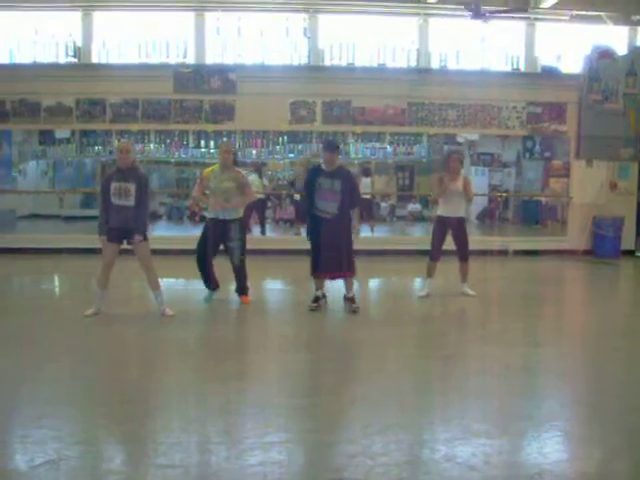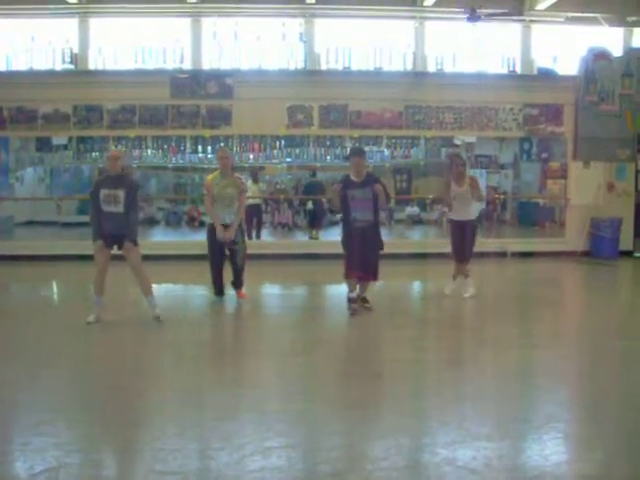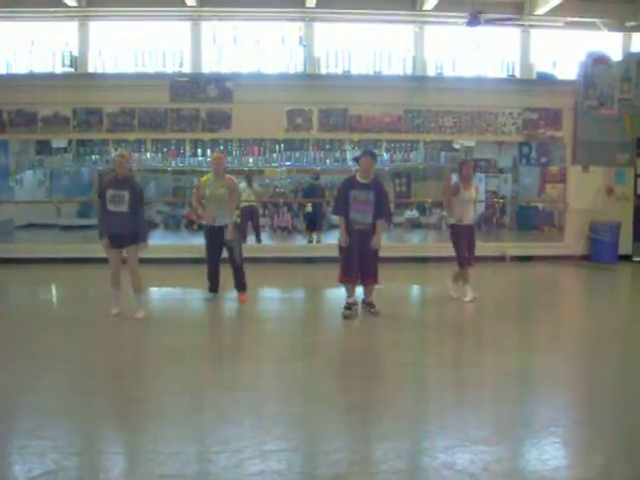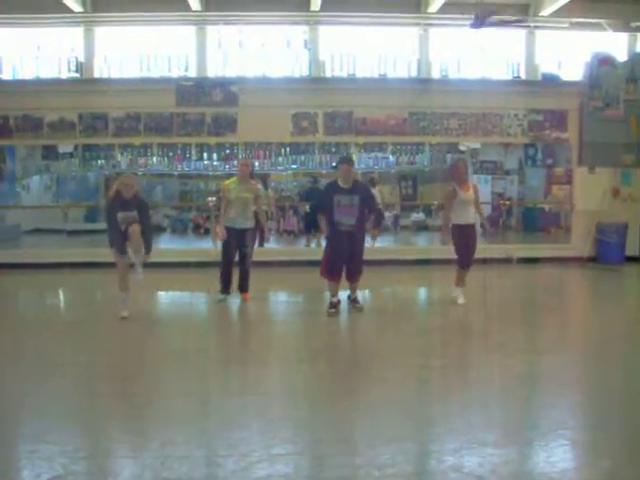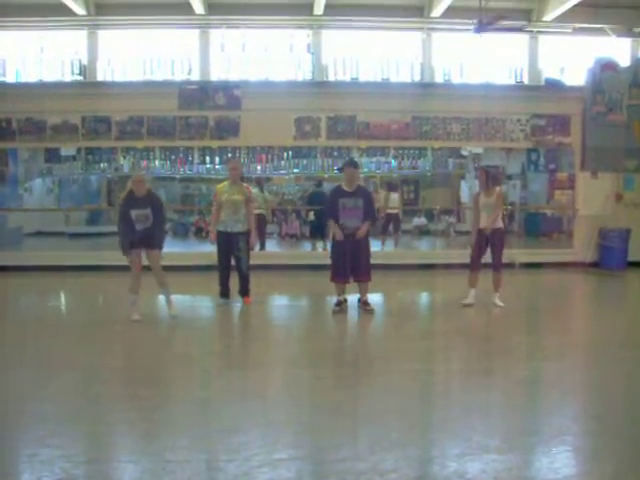
dt=1s
person 1, frame 1
left shoulder: (346, 175)
right shoulder: (314, 172)
left elbow: (354, 201)
left wrist: (355, 221)
left hip: (341, 224)
right hip: (318, 223)
left knee: (345, 258)
right knee: (318, 259)
left ankle: (349, 295)
right ankle: (319, 294)
person 1, frame 2
left shoulder: (374, 181)
right shoulder: (344, 183)
left elbow: (383, 205)
right elbow: (338, 207)
left wrist: (380, 194)
right wrist: (336, 195)
left hip: (371, 230)
right hip: (351, 230)
left knee: (369, 263)
right knee: (352, 262)
left ankle: (362, 295)
right ankle: (352, 296)
person 1, frame 3
left shoulder: (378, 187)
right shoulder: (347, 184)
left elbow: (383, 215)
right elbow: (340, 211)
left wrist: (377, 236)
right wrist: (343, 232)
left hip: (370, 234)
right hip: (350, 233)
left knee: (370, 269)
right knee: (348, 268)
left ankle: (368, 301)
right ankle: (351, 303)
person 1, frame 4
left shoulder: (362, 188)
right shoulder: (330, 188)
left elbow: (372, 208)
right elbow: (322, 210)
left wrist: (364, 223)
right wrist: (324, 226)
left hip: (356, 235)
right hip: (336, 234)
left knee: (355, 268)
right knee: (332, 267)
left ankle: (353, 297)
right ankle: (334, 300)
person 1, frame 5
left shoulder: (364, 193)
right shoulder: (335, 193)
left elbow: (371, 215)
right elbow: (329, 216)
left wrist: (365, 227)
right wrist: (335, 228)
left hip: (360, 237)
right hip: (341, 237)
left knee: (362, 269)
right knee: (339, 269)
left ankle: (364, 300)
right ankle: (341, 299)
person 2, frame 1
left shoulder: (141, 177)
right shoulder: (109, 178)
left elbow: (144, 206)
right elbow: (104, 206)
left wrist: (141, 230)
right wrist: (102, 230)
left hip: (134, 228)
right hip: (114, 228)
left knee: (148, 265)
right knee: (106, 265)
left ankle: (162, 306)
right ankle: (97, 306)
person 2, frame 2
left shoulder: (130, 184)
right shoulder: (99, 184)
left elbow: (133, 212)
right elbow: (94, 212)
left wrist: (130, 237)
right wrist: (96, 236)
left hip: (125, 233)
right hip: (105, 234)
left knee: (138, 268)
right knee: (100, 271)
left ankle: (154, 308)
right ankle: (98, 311)
person 2, frame 3
left shoulder: (135, 186)
right shoulder: (106, 186)
left elbow: (140, 213)
right elbow: (102, 211)
left wrist: (143, 238)
right wrist: (102, 235)
left hip: (131, 232)
right hip: (112, 233)
left knee: (133, 268)
right knee: (114, 269)
left ankle: (139, 307)
right ankle: (116, 303)
person 2, frame 4
left shoulder: (140, 202)
right shoulder: (112, 202)
left elbow: (147, 225)
right elbow: (112, 228)
left wrist: (148, 249)
right wrist: (121, 251)
left hip: (134, 230)
right hip: (118, 237)
left knee: (135, 230)
right knee: (121, 269)
left ankle: (138, 267)
right ankle: (124, 305)
person 2, frame 5
left shoulder: (154, 200)
right shoulder: (126, 201)
left elbow: (161, 223)
right elbow: (123, 225)
left wrist: (159, 243)
right wrist: (125, 247)
left hip: (151, 238)
right hip: (134, 239)
left knee: (156, 270)
right knee: (135, 271)
left ankle: (169, 302)
right ankle: (133, 307)
person 3, frame 1
left shoulder: (239, 175)
right shoulder: (209, 173)
left elbow: (250, 196)
right elbow: (196, 193)
left wrist: (231, 205)
right wrist: (210, 203)
left hip: (235, 220)
right hip: (214, 219)
left knee: (237, 257)
right knee: (203, 255)
left ankle: (243, 291)
right ankle: (212, 287)
person 3, frame 2
left shoulder: (239, 181)
right shoulder: (210, 180)
left elbow: (242, 206)
right elbow: (208, 205)
left wrist: (232, 228)
right wrist: (218, 228)
left hip: (235, 224)
right hip: (216, 225)
left knee: (239, 258)
right knee: (216, 261)
left ankle: (238, 286)
right ankle: (218, 293)
person 3, frame 3
left shoulder: (231, 181)
right shoulder: (203, 181)
left elbow: (233, 204)
right elbow: (195, 200)
left wrist: (229, 227)
right wrist: (204, 214)
left hip: (228, 224)
right hip: (211, 226)
left knee: (236, 258)
right knee: (212, 260)
left ankle: (241, 289)
right ankle: (213, 289)
person 3, frame 4
left shoulder: (255, 187)
right shoulder: (228, 185)
left elbow: (260, 210)
right elbow: (223, 207)
left wrist: (265, 229)
right wrist: (221, 227)
left hip: (248, 228)
right hip: (230, 227)
left knee: (245, 261)
right knee: (227, 260)
left ankle: (244, 290)
right ankle: (224, 291)
person 3, frame 5
left shoulder: (246, 189)
right shoulder: (220, 188)
left elbow: (250, 213)
right elbow: (215, 211)
left wrist: (253, 234)
right wrist: (212, 230)
left hip: (241, 231)
right hip: (223, 231)
left knee: (243, 264)
right knee: (223, 265)
left ankle: (245, 294)
right ankle: (224, 295)
person 4, frame 1
left shoulder: (465, 180)
right shoulder: (441, 178)
left elbow: (470, 200)
right elbow: (437, 195)
left wrist: (467, 195)
right wrist: (446, 185)
left hip: (458, 219)
right hip: (442, 218)
left knee: (464, 253)
right knee: (435, 252)
left ankle: (464, 286)
right ankle: (427, 286)
person 4, frame 2
left shoulder: (471, 180)
right shoulder: (449, 183)
left elbow: (481, 198)
right elbow: (447, 204)
left wrist: (475, 194)
right wrist: (449, 202)
left hip: (470, 220)
right hip: (455, 221)
left knee: (466, 254)
right knee: (459, 255)
left ankle: (453, 281)
right ankle: (470, 285)
person 4, frame 3
left shoulder: (474, 186)
right shoulder: (455, 186)
right elbow: (447, 205)
left wrist: (472, 214)
right wrist: (455, 216)
left hip: (470, 225)
right hip: (457, 226)
left knee: (469, 259)
right knee: (463, 258)
left ankle: (453, 284)
right ankle: (468, 290)
person 4, frame 4
left shoulder: (474, 187)
right shoulder: (453, 189)
left elbow: (477, 206)
right elbow: (447, 211)
left wrist: (485, 222)
right wrist: (445, 232)
left hip: (471, 226)
right hip: (458, 226)
left knee: (467, 261)
right knee: (463, 260)
left ankle: (457, 290)
right ankle: (460, 293)
person 4, frame 5
left shoulder: (498, 192)
right shoulder: (478, 196)
left elbow: (498, 211)
right elbow: (477, 216)
left wrist: (489, 226)
right wrist: (474, 235)
left hip: (496, 230)
right hip: (481, 230)
left knee: (497, 263)
right knee: (474, 261)
left ankle: (496, 297)
right ankle: (472, 296)
